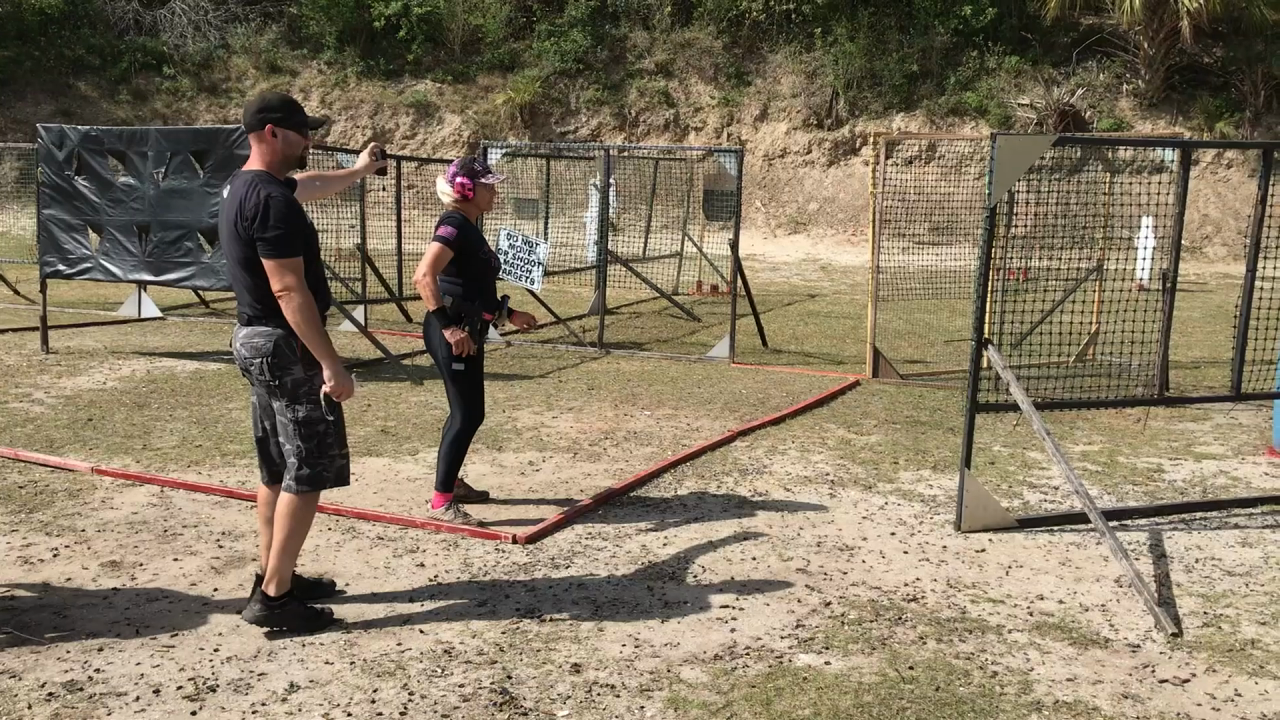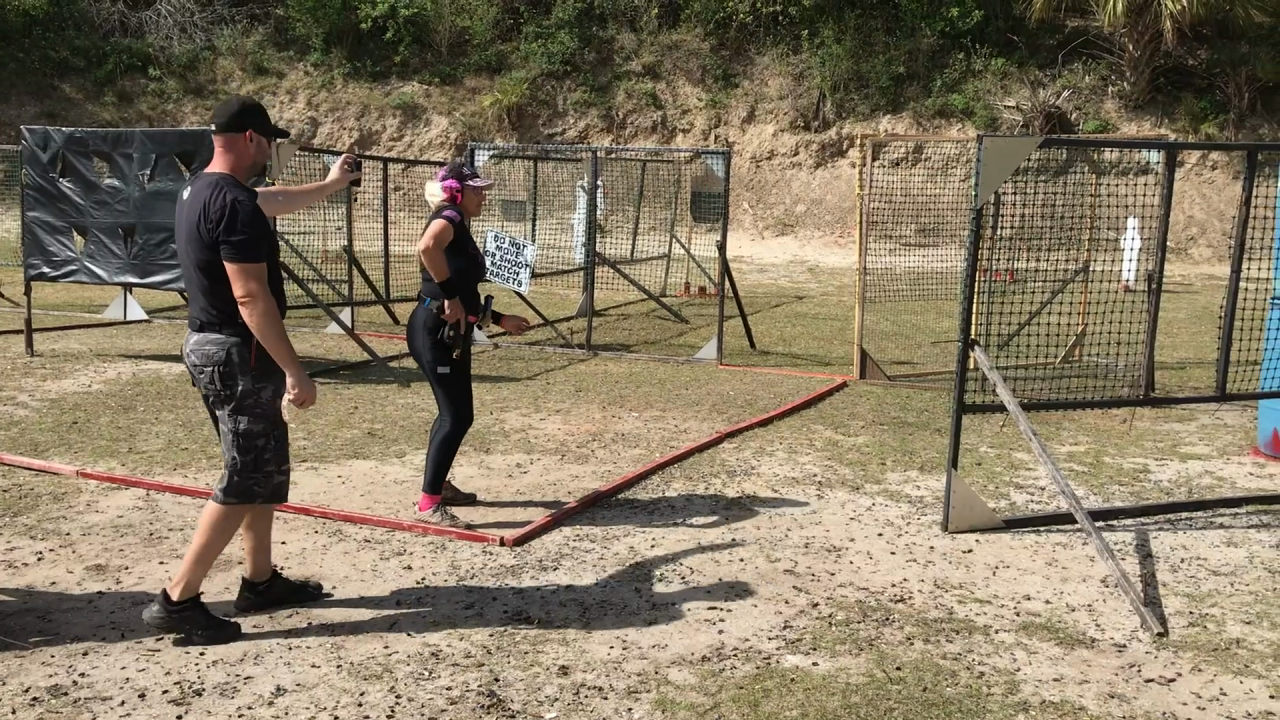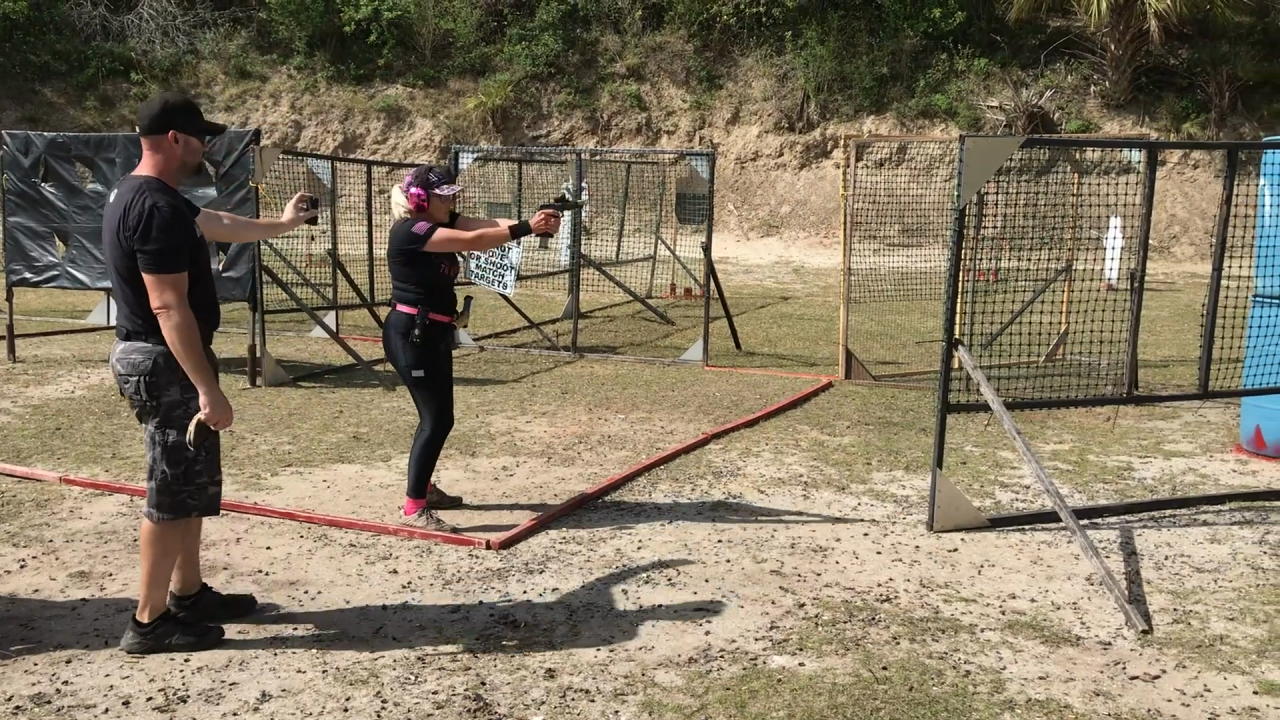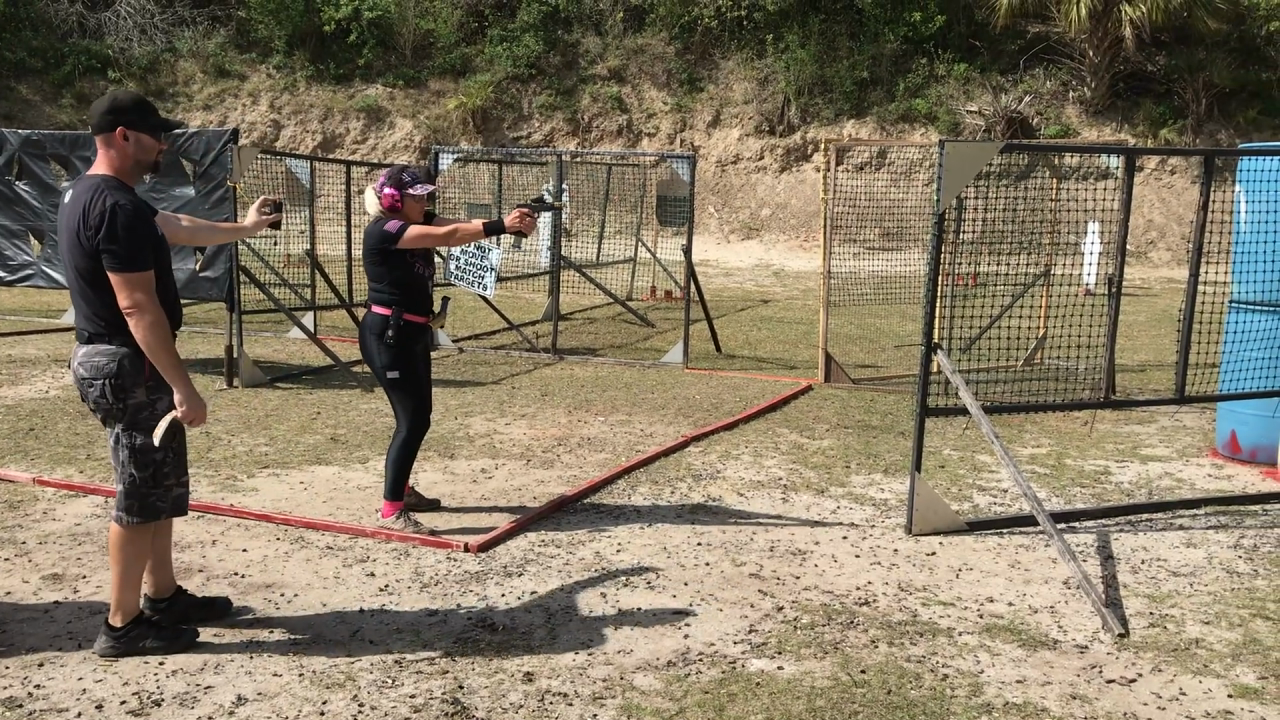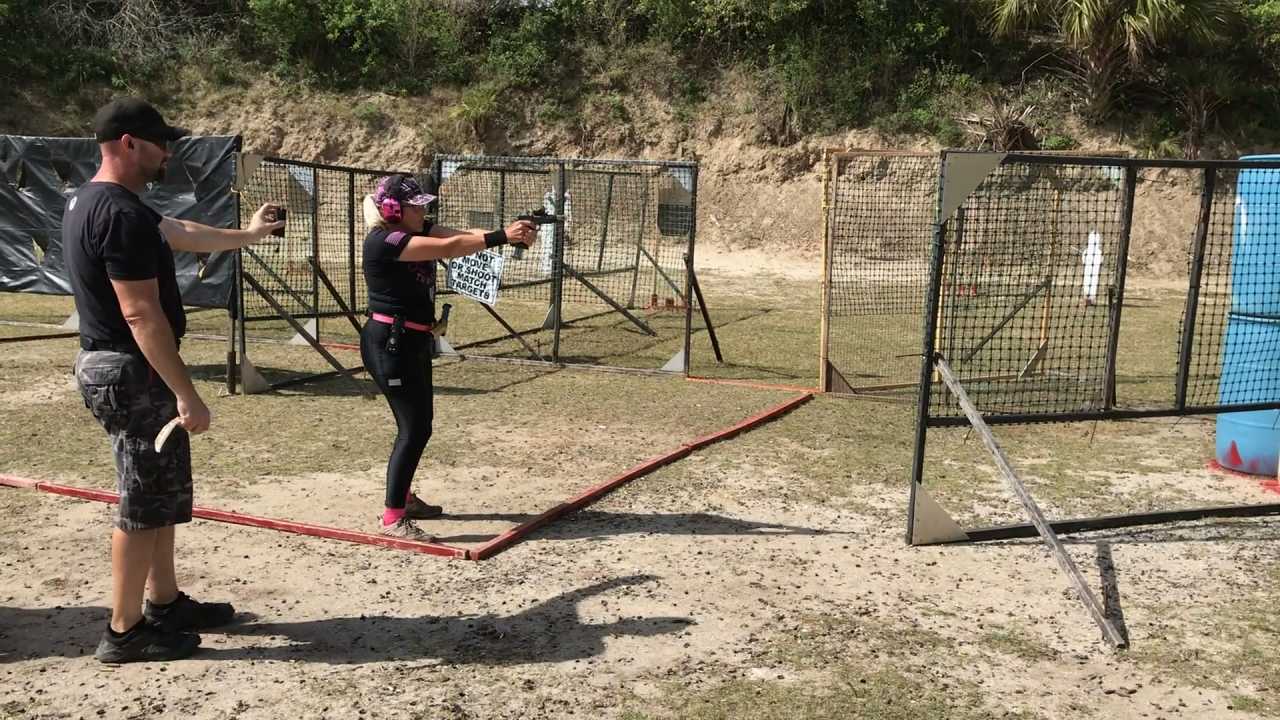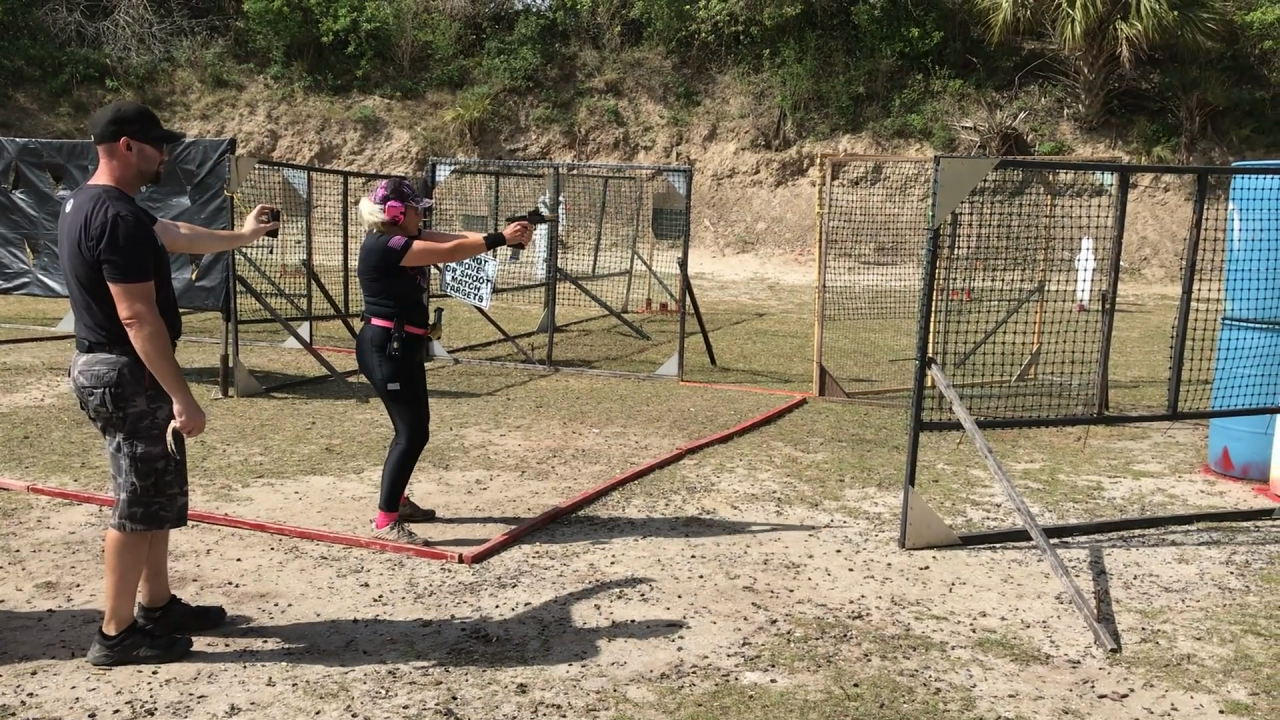
dt=0.7s
person 1, frame 1
left shoulder: (245, 184)
right shoulder: (271, 200)
left elbow: (308, 185)
right elbow: (290, 291)
left wrist: (359, 170)
right wrist: (331, 364)
left hip: (256, 341)
right hip: (284, 346)
left knee: (279, 469)
right knee: (309, 470)
left ankle: (274, 577)
right ankle: (274, 596)
person 1, frame 2
left shoulder: (202, 188)
right shoulder: (235, 204)
left elbow: (272, 201)
right elbow: (252, 298)
left wrist: (330, 184)
right wrist: (294, 371)
left hip: (210, 346)
right hip: (238, 354)
left knee: (255, 471)
right knee: (246, 481)
left ankle: (260, 580)
right ankle: (177, 598)
person 1, frame 3
left shoulder: (138, 192)
right shoulder: (157, 207)
left elbow: (215, 224)
right elbow: (170, 309)
left wrist: (281, 224)
right wrist: (208, 389)
left hip: (156, 359)
right hip: (165, 365)
left knee: (192, 483)
right knee: (174, 492)
left ankle: (188, 596)
right ankle: (149, 621)
person 1, frame 4
left shoulder: (90, 192)
right shoulder: (117, 206)
left elbow: (175, 227)
right elbow: (138, 308)
left wrist: (242, 228)
right wrist: (182, 386)
left hip: (116, 360)
right hip: (129, 367)
left knee: (160, 487)
right knee: (141, 496)
left ankle: (163, 598)
right ankle: (123, 625)
person 1, frame 5
left shoulder: (93, 199)
right shoulder: (121, 214)
left elbow: (180, 233)
right elbow: (141, 315)
left wrist: (247, 234)
right wrist: (186, 394)
left hip: (117, 366)
right hip: (132, 373)
left knee: (163, 493)
right knee: (145, 501)
left ankle: (165, 603)
right ankle: (125, 631)
person 1, frame 6
left shoulder: (88, 202)
right shoulder: (118, 217)
left elbow: (175, 234)
right elbow: (138, 318)
left wrist: (241, 236)
right wrist: (182, 397)
left hip: (109, 367)
right hip: (128, 376)
left knee: (154, 495)
right knee: (140, 503)
left ankle: (157, 606)
right ankle: (116, 634)
person 2, frame 1
left shoulder: (469, 227)
right shoulder: (454, 225)
right elbow: (423, 276)
left wrist: (508, 314)
right wrist: (448, 326)
left hip: (468, 330)
right hip: (454, 333)
left knee: (466, 411)
right knee: (468, 414)
left ankle: (451, 483)
right ankle: (440, 501)
person 2, frame 2
left shoulder: (459, 229)
right shoulder: (449, 216)
right elbow: (427, 247)
left wrist: (499, 319)
right wrist: (449, 295)
left hip: (451, 331)
right hip: (434, 331)
left knee: (454, 412)
right knee: (458, 416)
left ankle: (439, 485)
right ankle: (428, 504)
person 2, frame 3
left shoulder: (442, 223)
right shoulder: (409, 231)
left elbow: (488, 225)
right elbow: (473, 241)
left wrist: (532, 223)
right wrist: (526, 228)
left hip: (434, 332)
right hip: (411, 334)
left knee: (437, 415)
right knee: (438, 419)
left ankle: (424, 488)
right ankle: (413, 508)
person 2, frame 4
left shoulder: (418, 224)
right shoulder: (382, 231)
left elbow: (462, 224)
right elbow: (447, 236)
left wrist: (510, 223)
right wrist: (501, 226)
left hip: (413, 333)
right hip: (388, 335)
left knee: (418, 416)
right knee: (413, 421)
left ankle: (402, 490)
right ankle: (390, 511)
person 2, frame 5
left shoulder: (417, 232)
right shoulder: (382, 242)
left elbow: (463, 234)
right elbow: (449, 248)
left wrist: (510, 235)
right wrist: (502, 238)
left hip: (414, 341)
right hip: (390, 344)
left knee: (419, 423)
right knee: (415, 429)
left ankle: (403, 498)
right ankle: (392, 518)
person 2, frame 6
left shoulder: (405, 237)
right shoulder: (381, 245)
left elbow: (455, 237)
right elbow: (449, 252)
left wrist: (505, 236)
right wrist: (500, 239)
left hip: (405, 346)
right hip: (386, 349)
left knee: (414, 426)
right knee: (412, 433)
left ankle: (397, 501)
right ankle: (385, 521)
